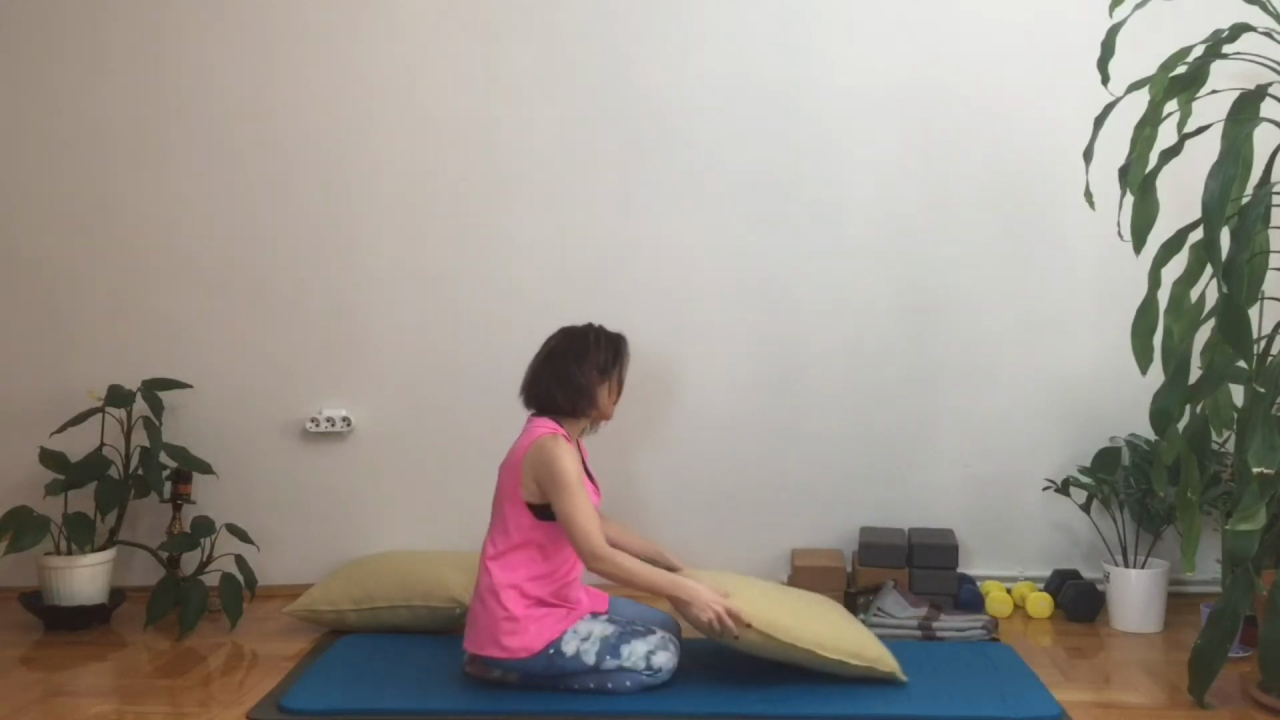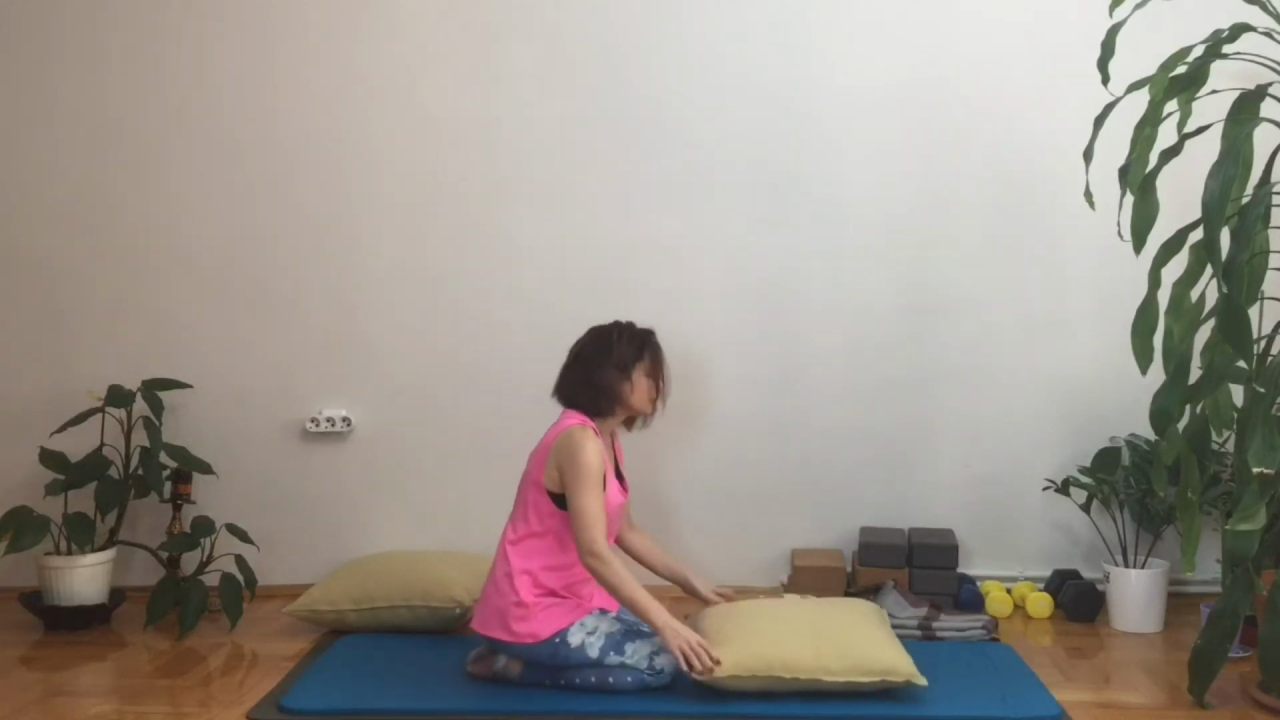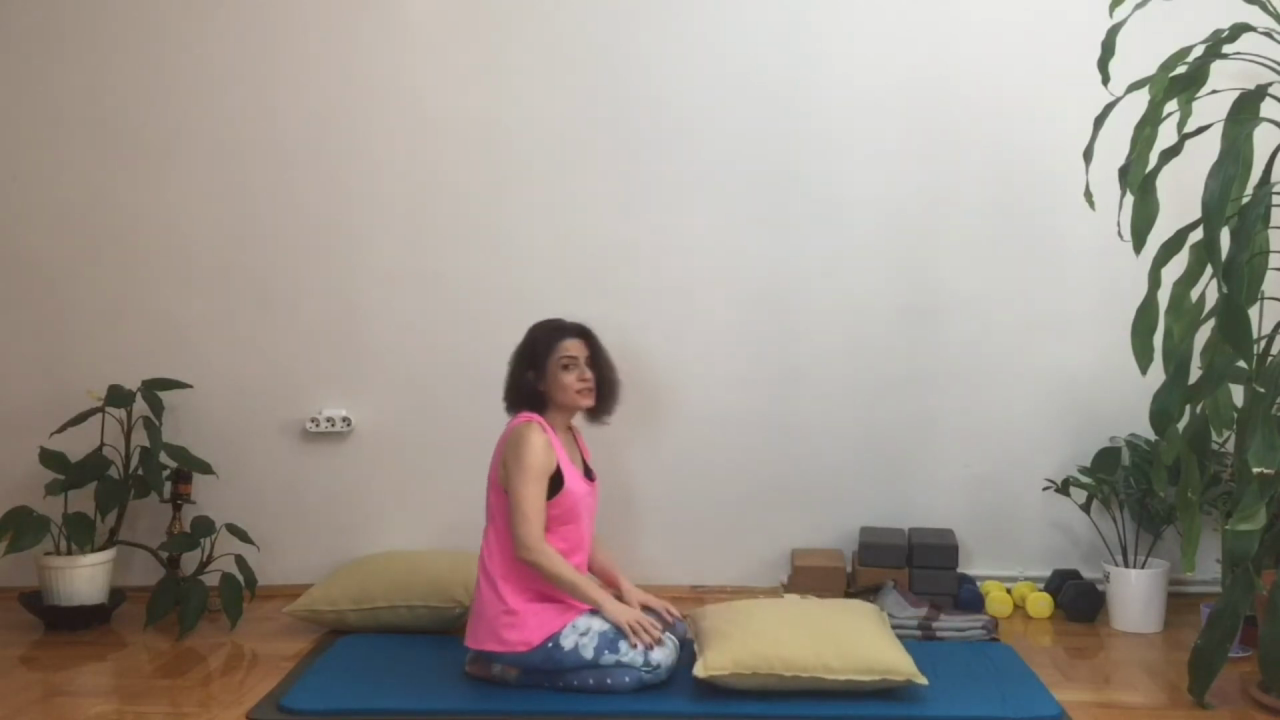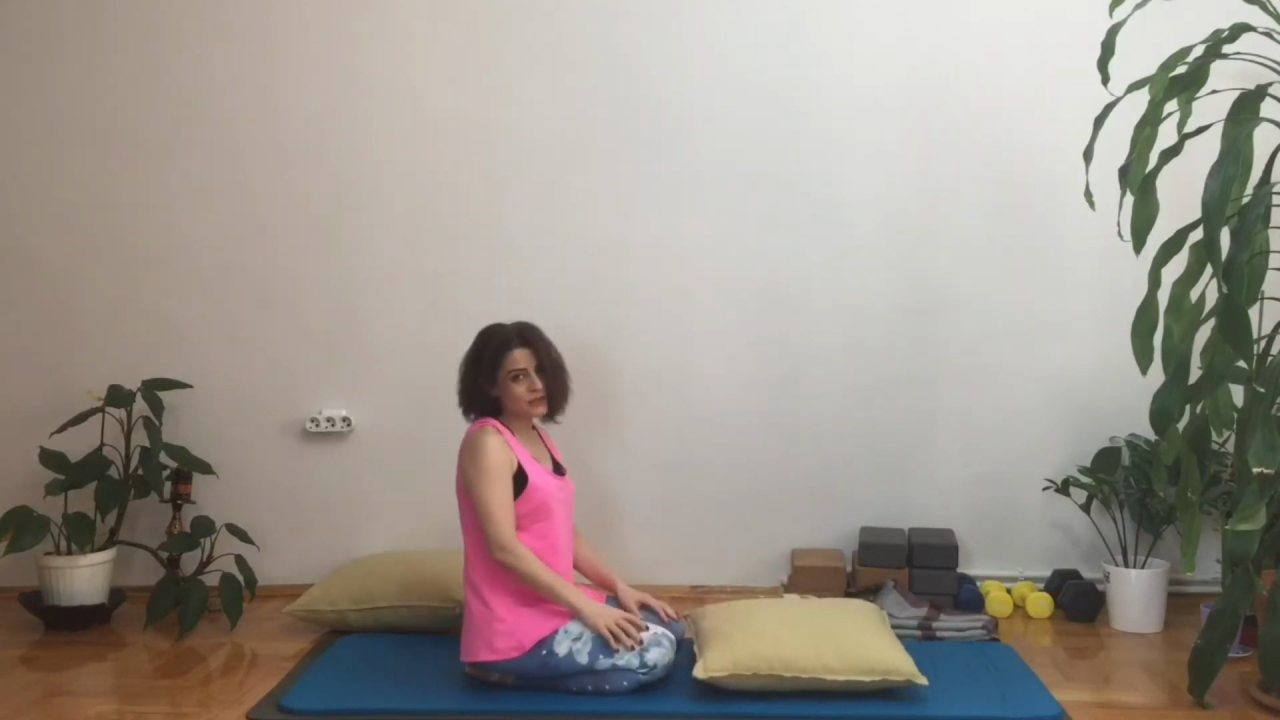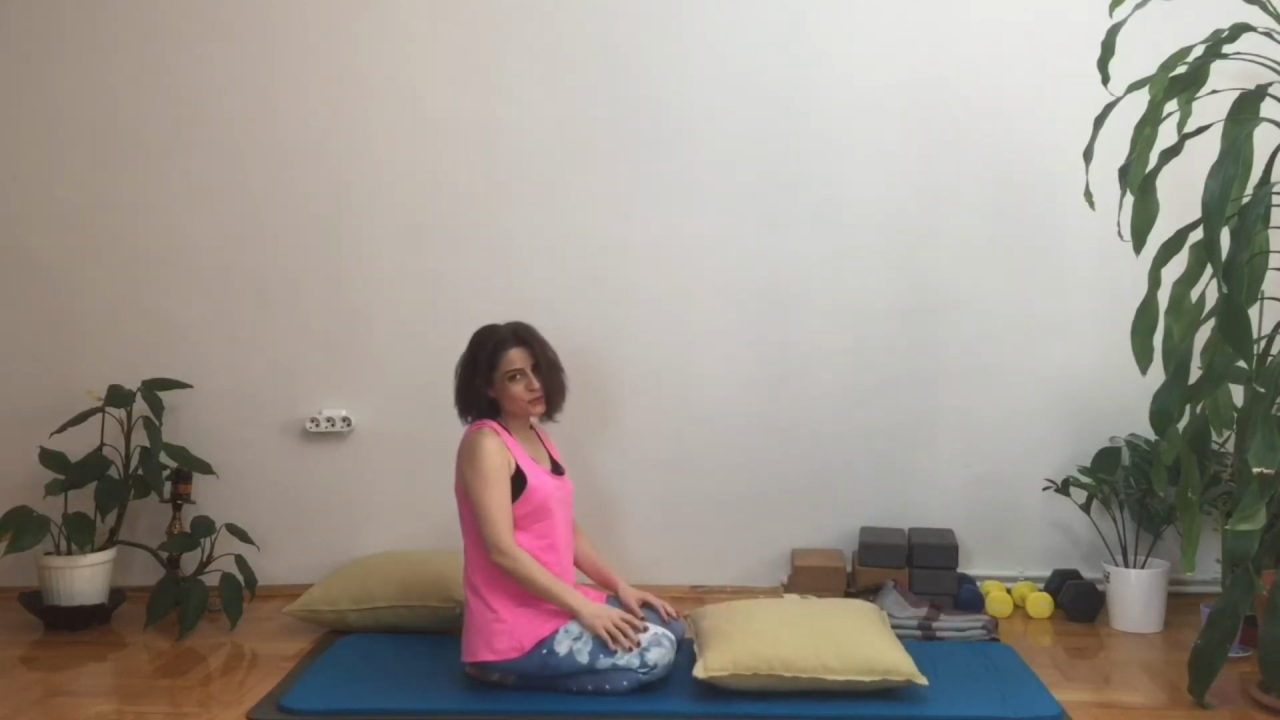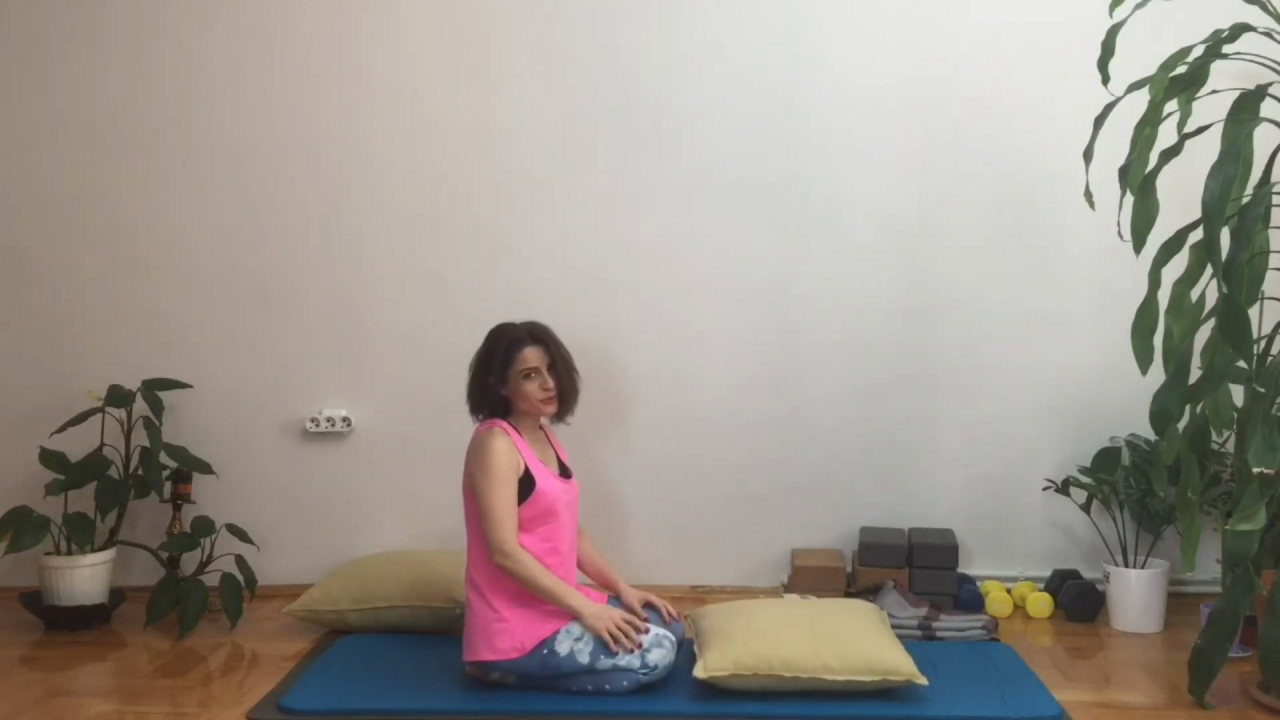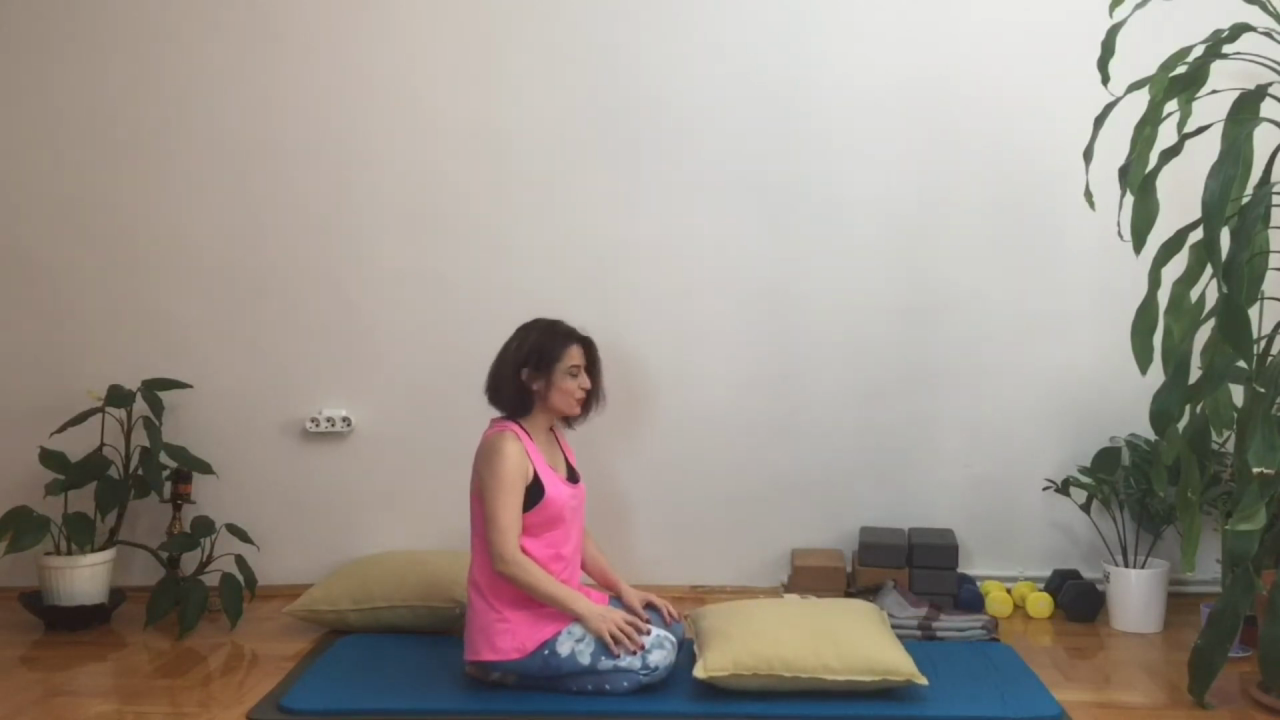
dt=0.4s
person 1, frame 1
left shoulder: (561, 439)
right shoulder: (552, 448)
left elbow: (596, 525)
right elbow: (596, 555)
left wrist: (669, 562)
right wrist: (687, 593)
left hip: (553, 601)
right hip: (520, 624)
left knee: (663, 628)
right knee: (657, 657)
left ankle: (521, 659)
right ankle: (511, 665)
person 1, frame 2
left shoulder: (606, 437)
right shoulder: (581, 440)
left elbow: (625, 531)
right elbow: (595, 554)
left wrist: (693, 584)
right wrist: (667, 626)
left hip: (567, 596)
right hip: (530, 611)
left knee: (670, 638)
right knee: (658, 660)
left ankle: (523, 656)
right ankle: (514, 665)
person 1, frame 3
left shoulder: (570, 437)
right shoulder: (530, 437)
right elbow: (529, 547)
left wrist: (623, 586)
right wrist: (606, 602)
left hip: (557, 600)
right hip: (521, 618)
left knee: (670, 628)
right knee: (657, 656)
left ankle: (530, 658)
right ankle: (513, 666)
person 1, frame 4
left shoulder: (538, 437)
right shoulder: (487, 441)
right elbow: (504, 548)
left wrist: (619, 588)
right wrist: (587, 606)
left hip: (552, 605)
right hip: (512, 626)
left knee: (669, 627)
right knee: (652, 654)
left ankle: (533, 663)
right ankle: (509, 669)
person 1, frame 5
left shoulder: (537, 436)
right shoulder: (485, 443)
right elbow: (502, 550)
left wrist: (620, 587)
right wrist: (584, 607)
left hip: (552, 605)
right hip: (512, 627)
left knee: (668, 626)
right knee: (653, 653)
left ankle: (537, 664)
right ankle: (509, 669)
person 1, frame 6
left shoulder: (544, 436)
right shoulder: (495, 443)
right elbow: (504, 551)
left wrist: (620, 588)
right wrist: (586, 608)
left hip: (553, 605)
right hip: (512, 629)
left knee: (669, 627)
right knee: (653, 653)
left ankle: (534, 664)
right ankle: (508, 668)
person 1, frame 7
left shoulder: (555, 437)
right shoulder: (506, 446)
right elbow: (506, 558)
left wrist: (622, 589)
right wrist: (588, 611)
left hip: (554, 607)
right hip: (514, 629)
left knee: (668, 628)
right knee: (653, 654)
left ankle: (542, 667)
right ankle: (510, 670)
